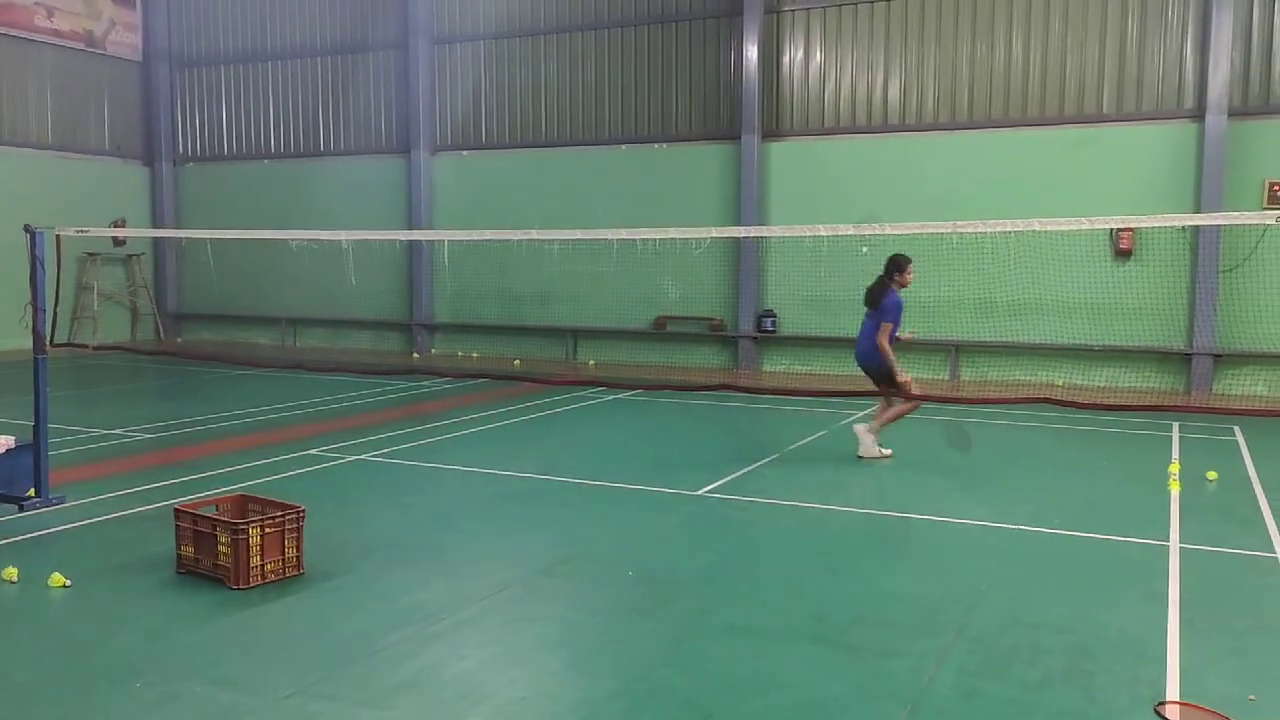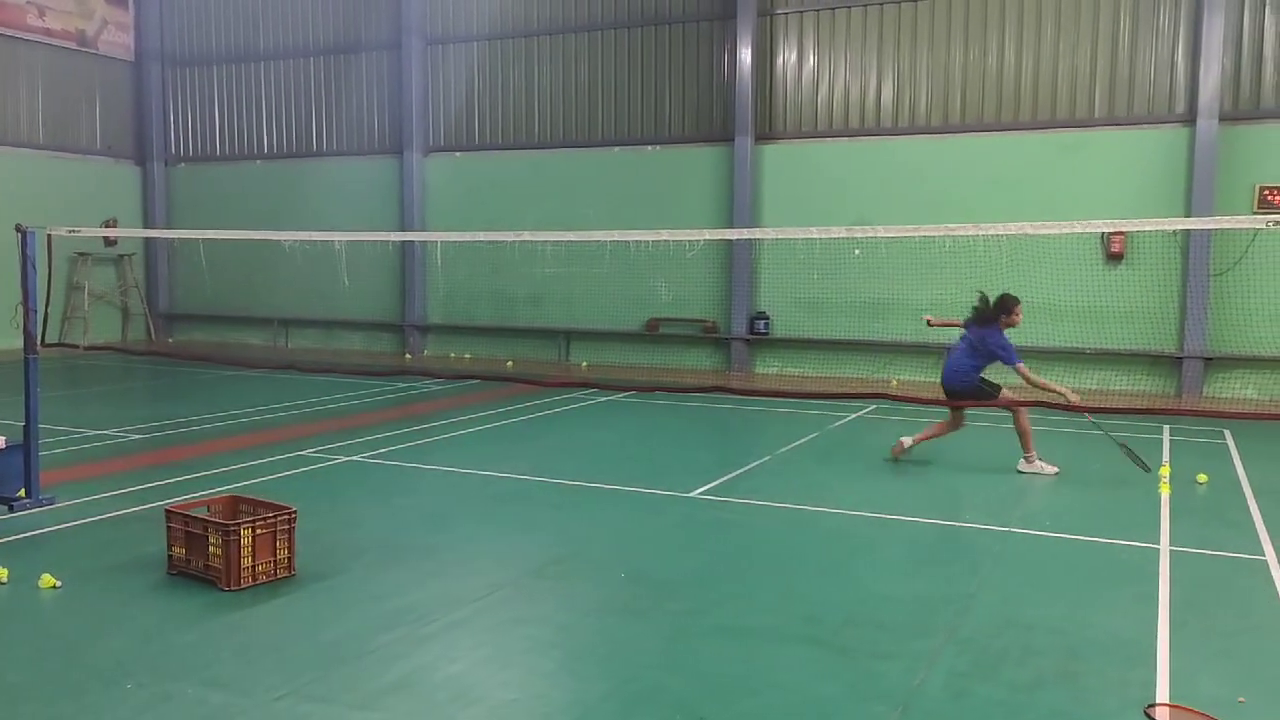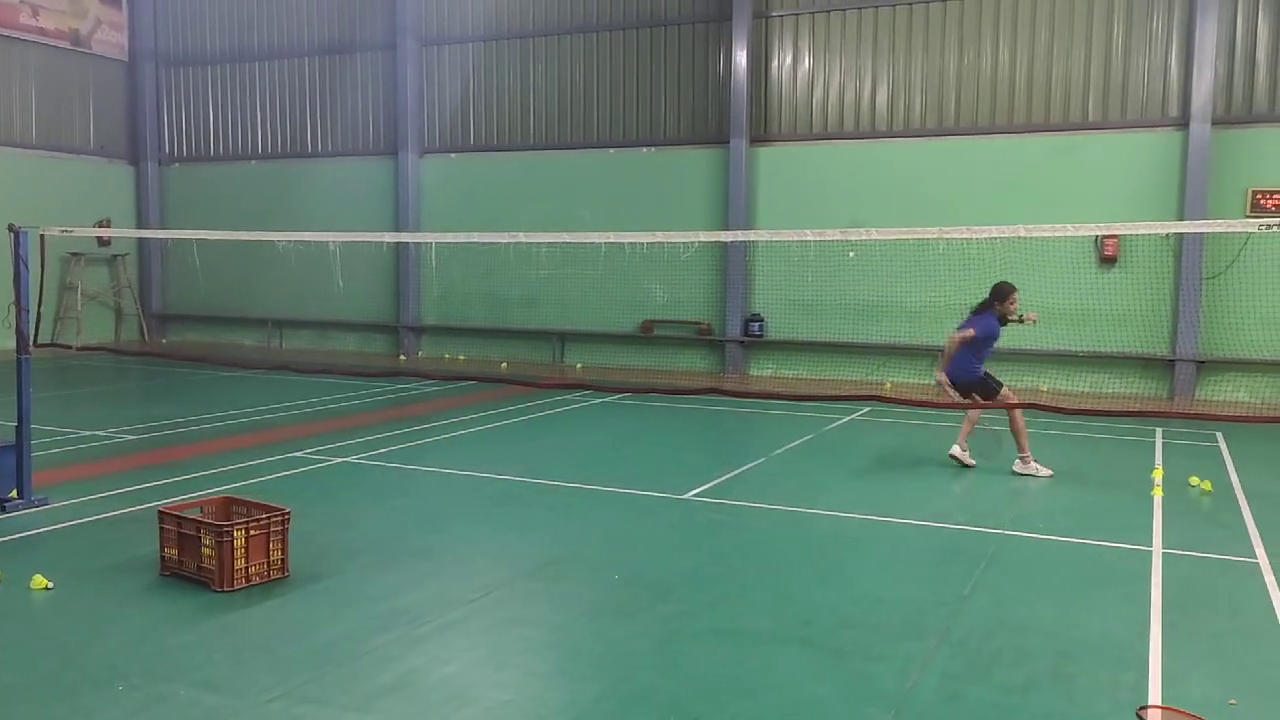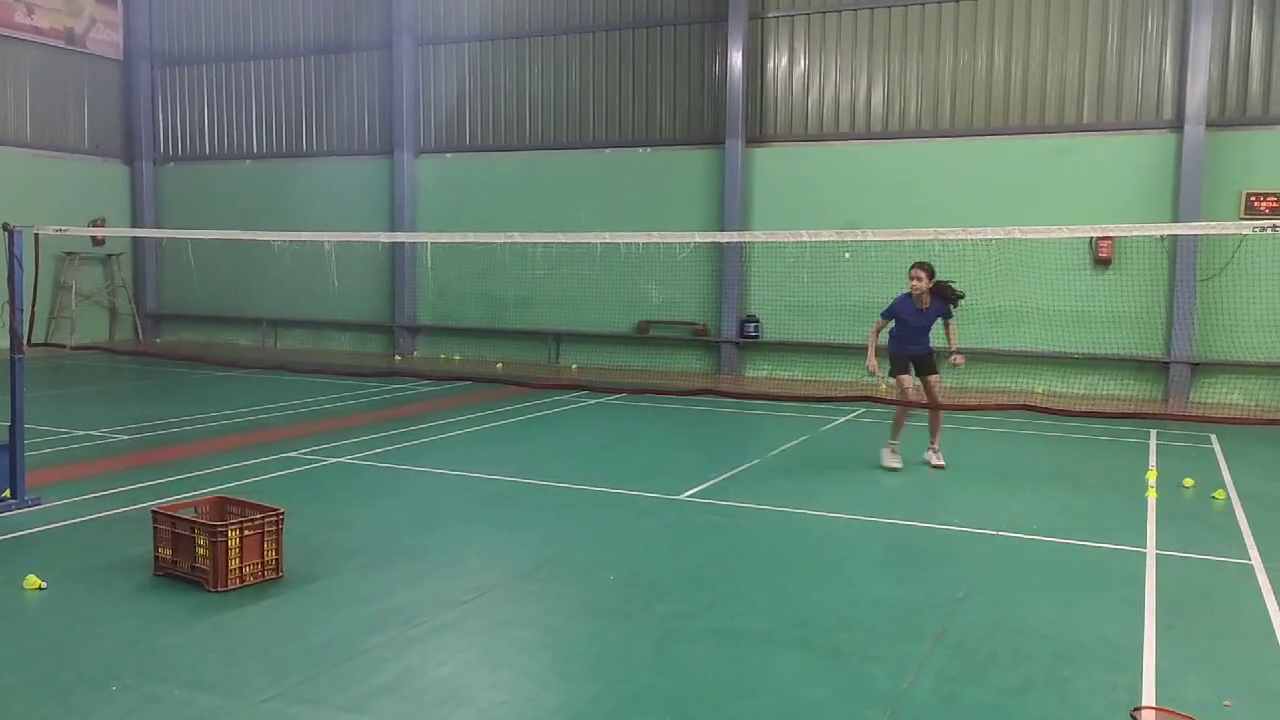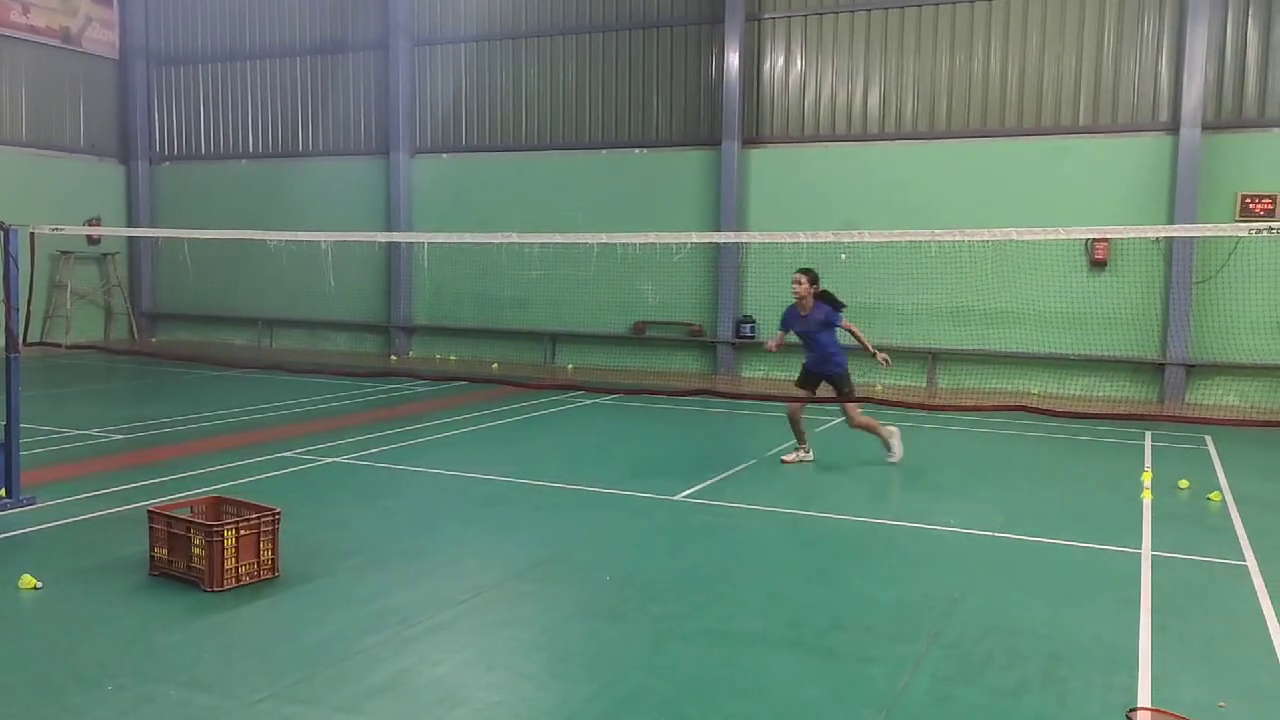
dt=0.3s
person 1, frame 1
left shoulder: (882, 294)
right shoulder: (893, 301)
right elbow: (881, 341)
left wrist: (896, 336)
right wrist: (898, 371)
left hip: (863, 354)
right hip: (875, 357)
left knee: (890, 399)
right knee: (914, 400)
left ankle: (869, 445)
right ankle: (868, 430)
person 1, frame 2
left shoulder: (980, 321)
right shoulder: (1001, 342)
left elbow: (953, 322)
right elbow: (1029, 378)
left wrist: (931, 321)
right wrist: (1063, 391)
left hip: (950, 380)
right hip: (963, 382)
left knee: (955, 423)
right knee: (1018, 406)
left ankle: (909, 442)
right ankle: (1030, 460)
person 1, frame 3
left shoulder: (987, 313)
right shoulder: (990, 326)
right elbow: (955, 339)
left wrist: (1021, 319)
right wrist: (941, 370)
left hip: (955, 372)
right hip: (968, 373)
left knee: (977, 402)
right knee: (1013, 404)
left ankle: (960, 447)
right ankle: (1025, 461)
person 1, frame 4
left shoulder: (941, 303)
right shoulder: (901, 303)
left elbow: (949, 326)
right elbow: (876, 329)
left wrist: (954, 351)
right wrist: (871, 356)
left hip: (923, 351)
right hip: (900, 351)
left knee: (935, 401)
right knee: (907, 396)
left ankle: (933, 449)
right ankle: (892, 447)
person 1, frame 5
left shoulder: (825, 311)
right shoulder: (790, 313)
left elbow: (851, 329)
right elbow: (779, 340)
left wrist: (874, 352)
right wrist: (773, 344)
left hip: (836, 367)
right hip: (813, 366)
left knee: (853, 420)
right knee: (793, 410)
left ankle: (887, 434)
right ankle: (803, 449)
